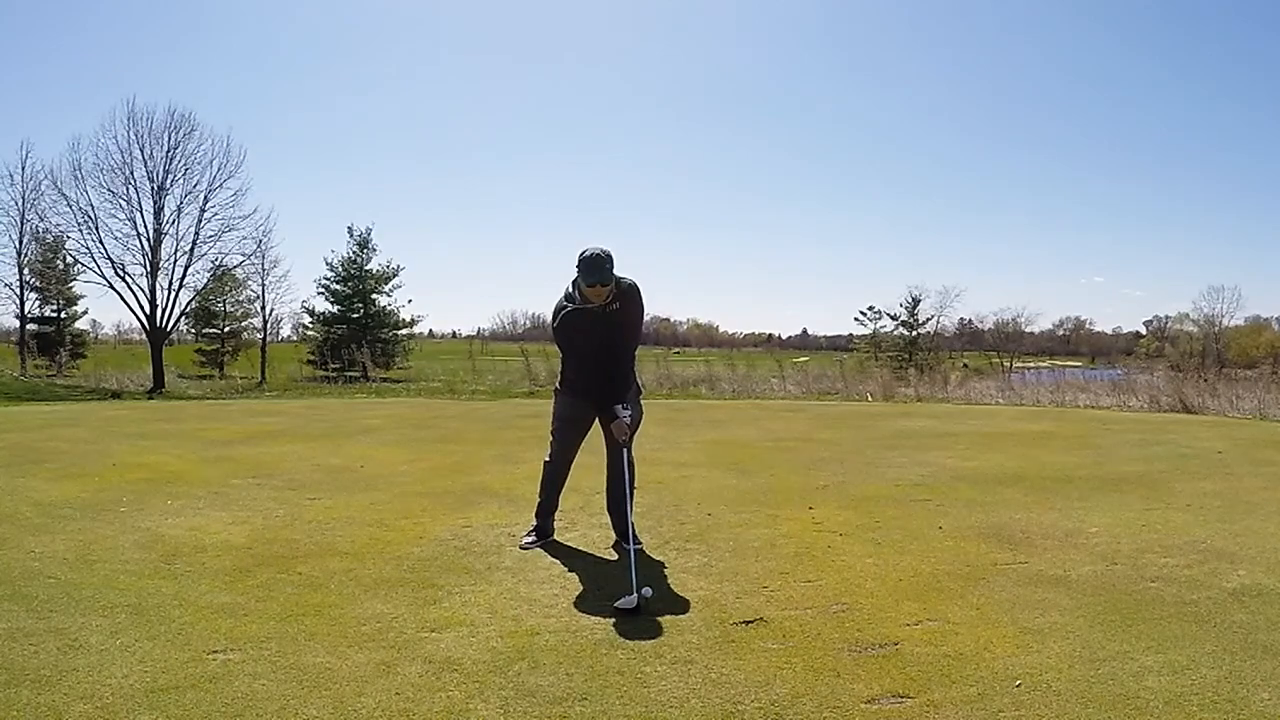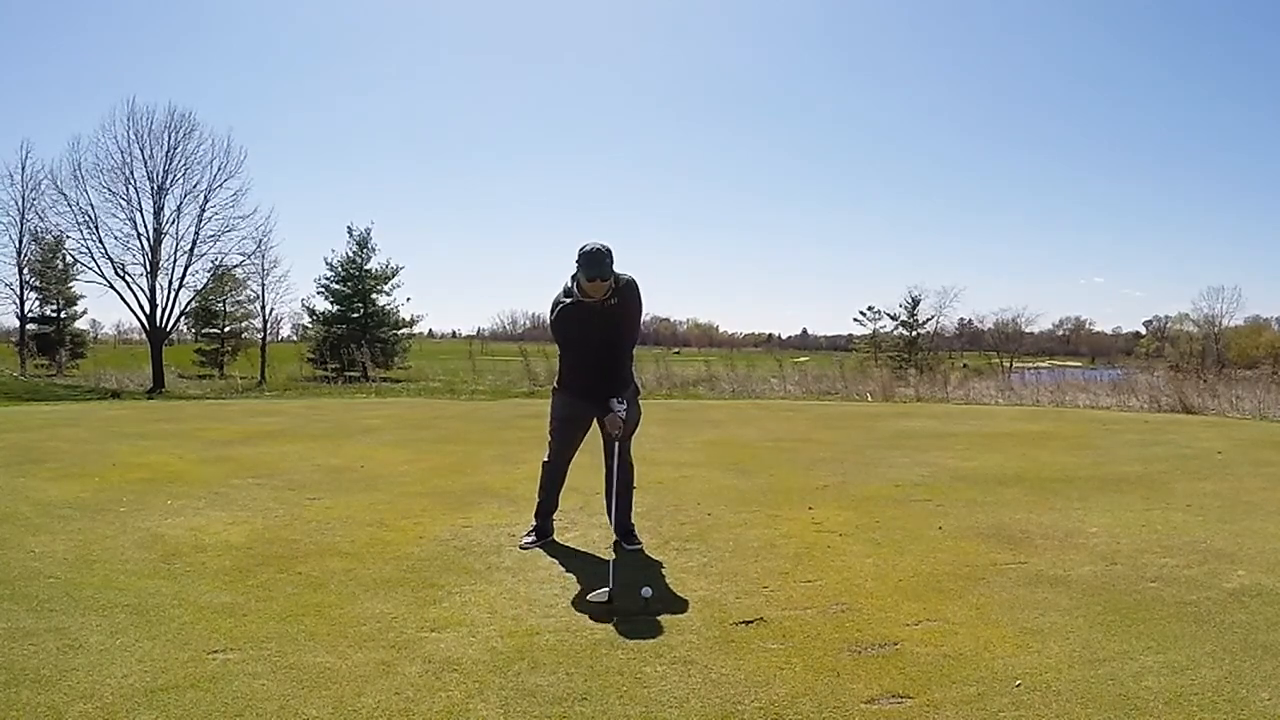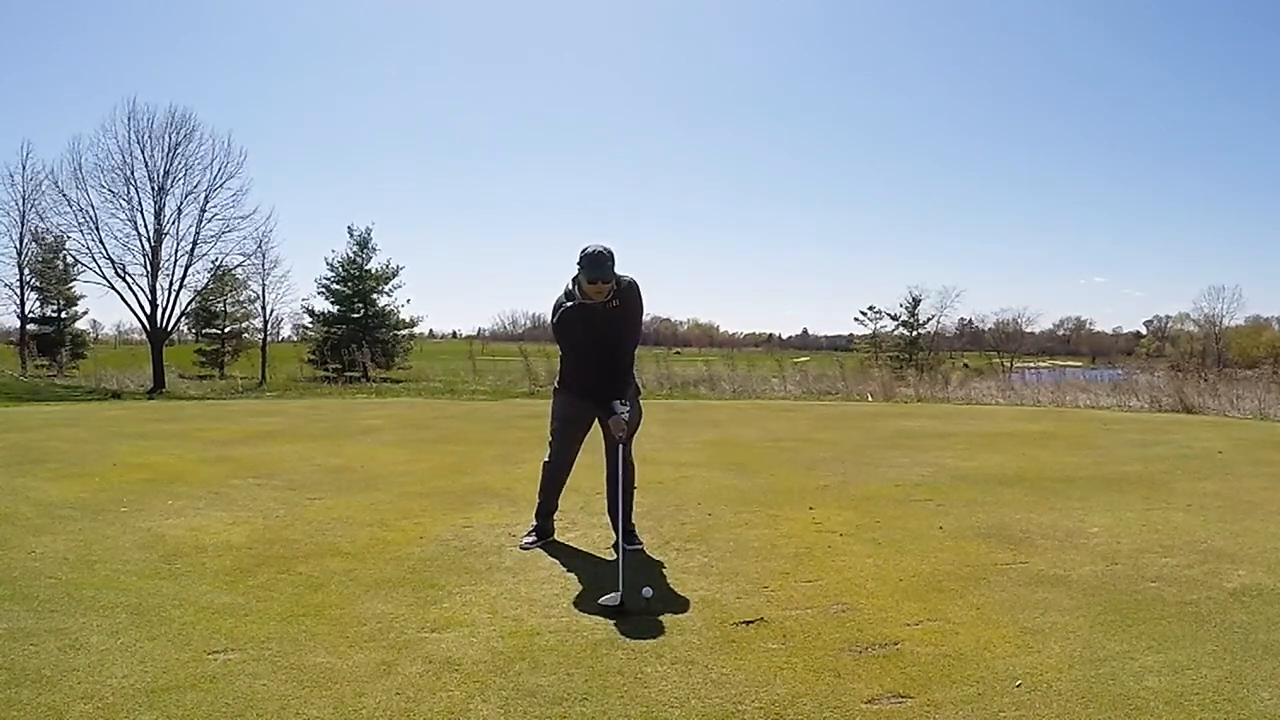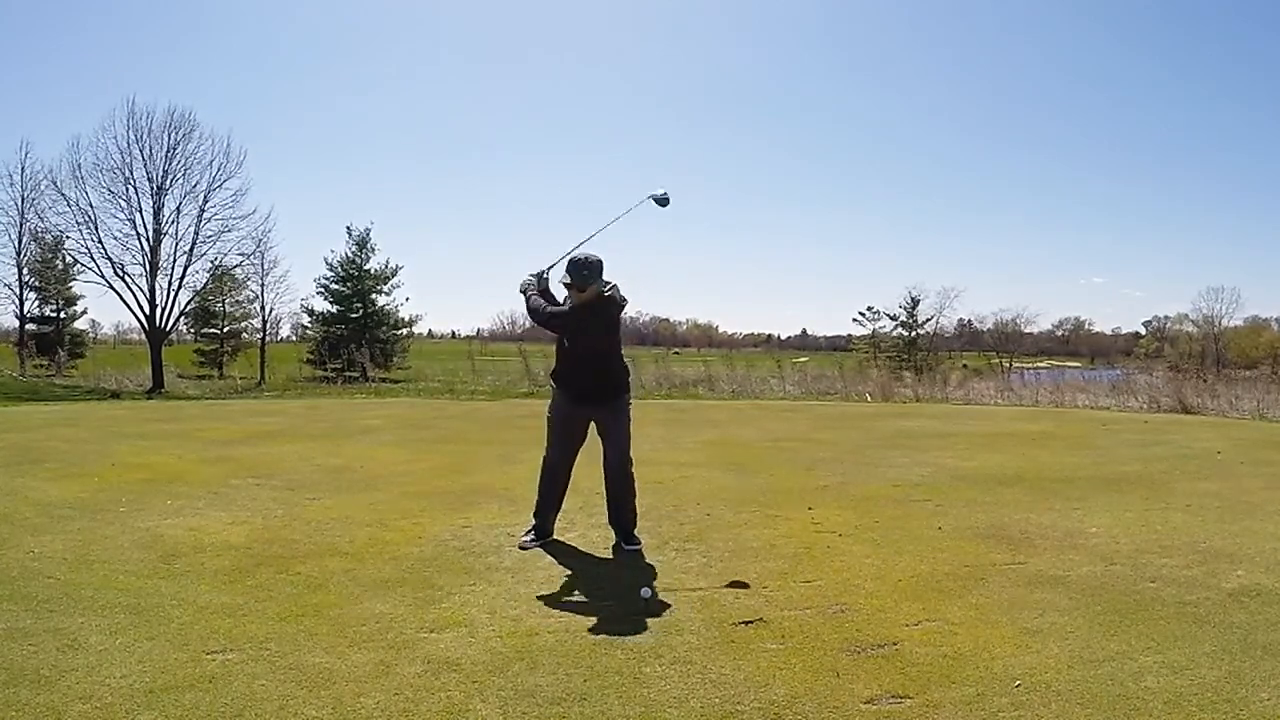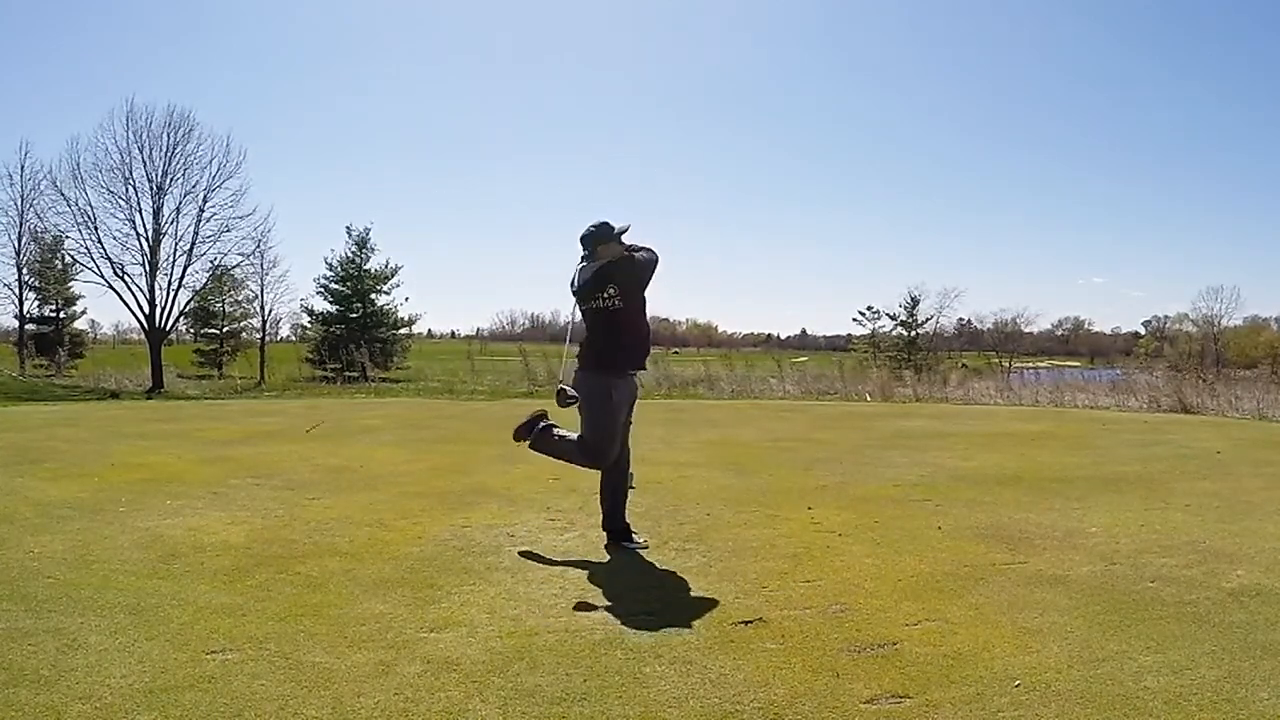
dt=1s
person 1, frame 1
left shoulder: (629, 292)
right shoulder: (565, 314)
left elbow: (628, 350)
right elbow: (582, 369)
left wrist: (622, 404)
right wrist: (611, 414)
left hip: (621, 390)
right hip: (577, 391)
left knee: (621, 458)
right knee: (559, 456)
left ankle: (623, 527)
right ankle: (543, 525)
person 1, frame 2
left shoulder: (627, 290)
right shoulder: (563, 309)
left elbow: (626, 346)
right elbow: (577, 363)
left wrist: (618, 400)
right wrist: (605, 408)
left hip: (619, 390)
right hip: (575, 392)
left knee: (620, 458)
right knee: (557, 456)
left ankle: (623, 527)
right ankle: (542, 525)
person 1, frame 3
left shoulder: (629, 291)
right shoulder: (565, 311)
left elbow: (627, 349)
right elbow: (581, 366)
left wrist: (619, 401)
right wrist: (607, 410)
left hip: (620, 391)
right hip: (575, 392)
left knee: (621, 459)
right knee: (558, 458)
left ankle: (624, 528)
right ankle: (543, 525)
person 1, frame 4
left shoulder: (599, 312)
right shoulder: (580, 304)
left elbow: (541, 313)
left wrist: (531, 287)
right wrist: (542, 287)
left hip: (610, 397)
right hip: (570, 395)
left knee: (618, 463)
right knee: (555, 460)
left ankle: (625, 530)
right ankle: (542, 526)
person 1, frame 5
left shoulder: (585, 280)
right shoulder: (627, 268)
right elbow: (648, 256)
right wrist: (623, 250)
left hip: (618, 376)
right hip: (600, 377)
left knee: (618, 456)
right knee: (600, 453)
left ankle: (616, 527)
right ankle: (542, 430)
